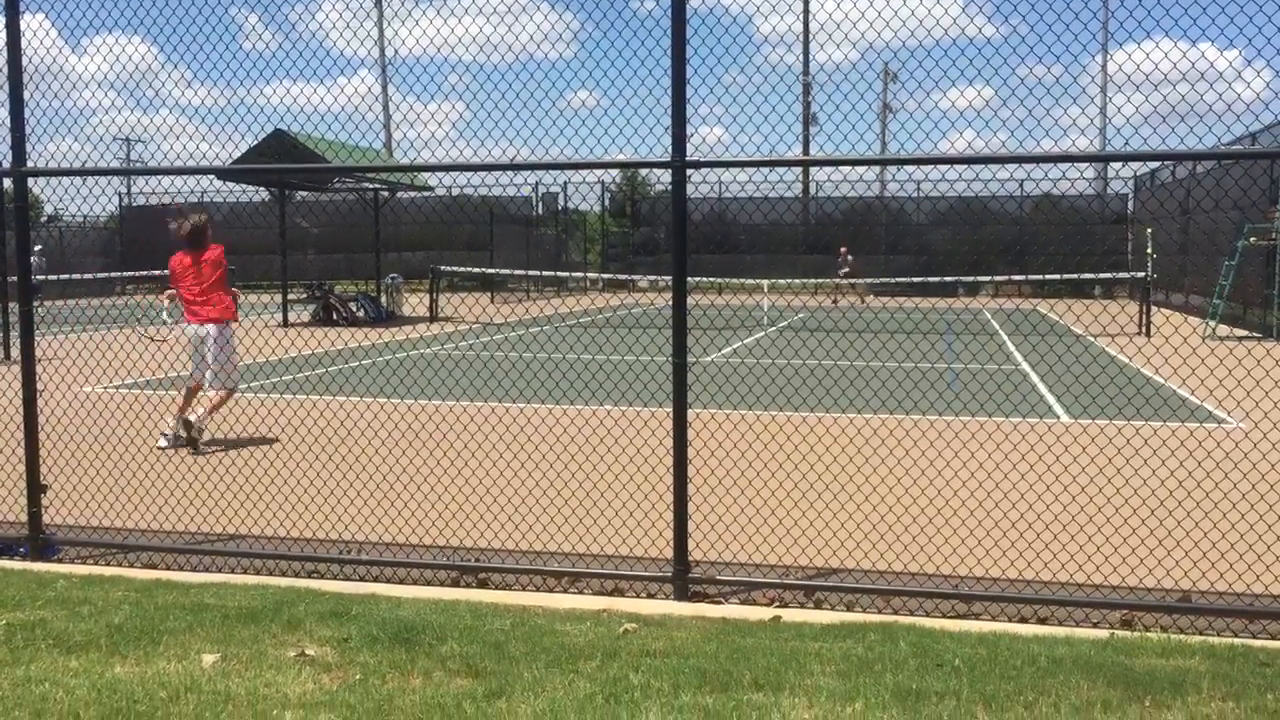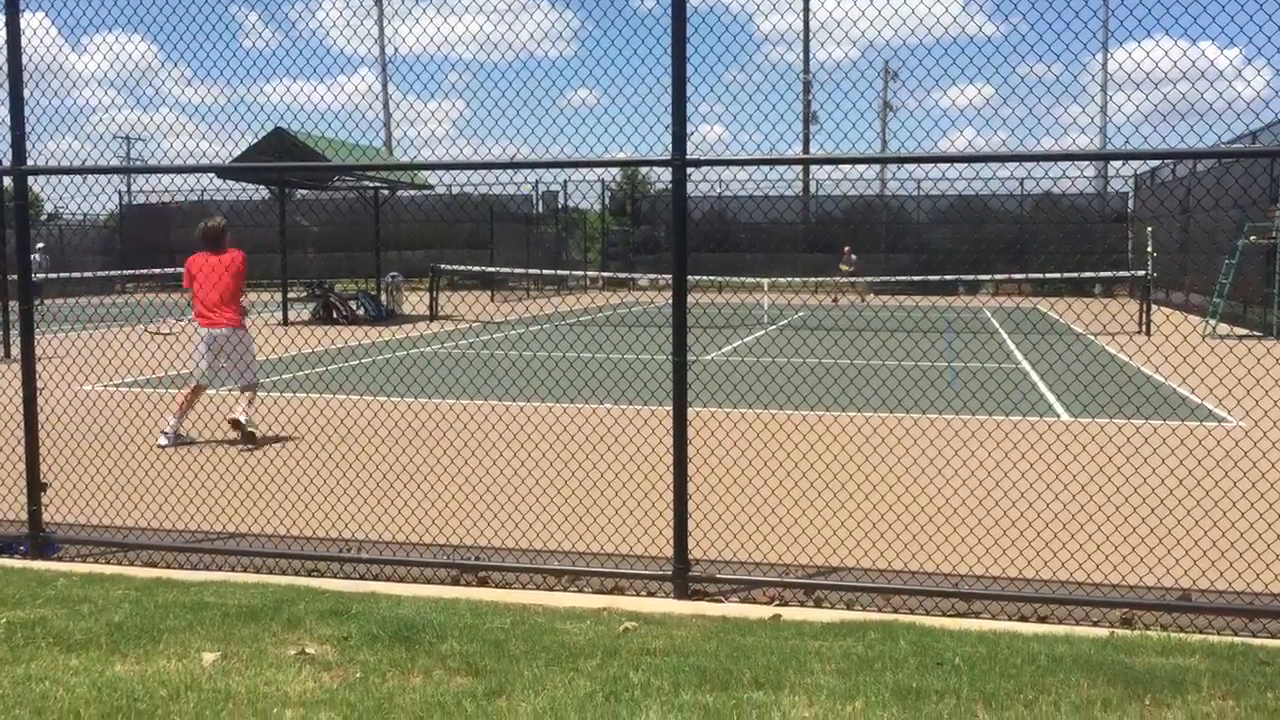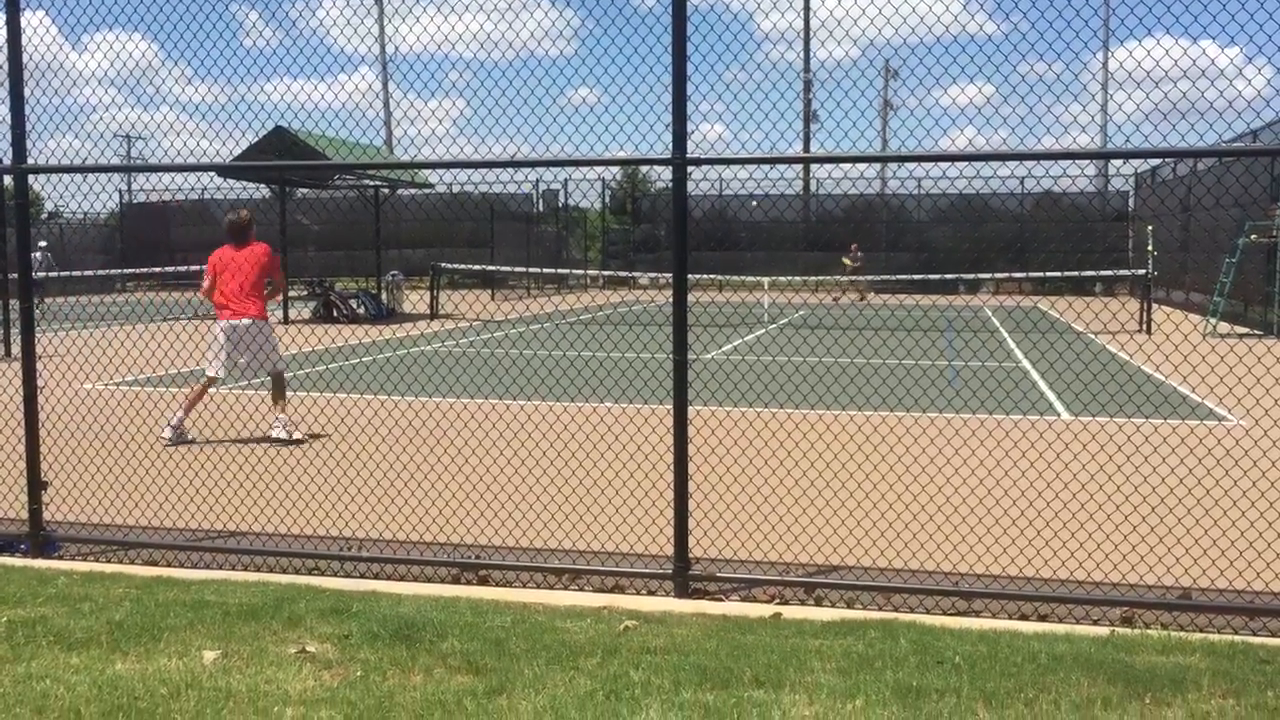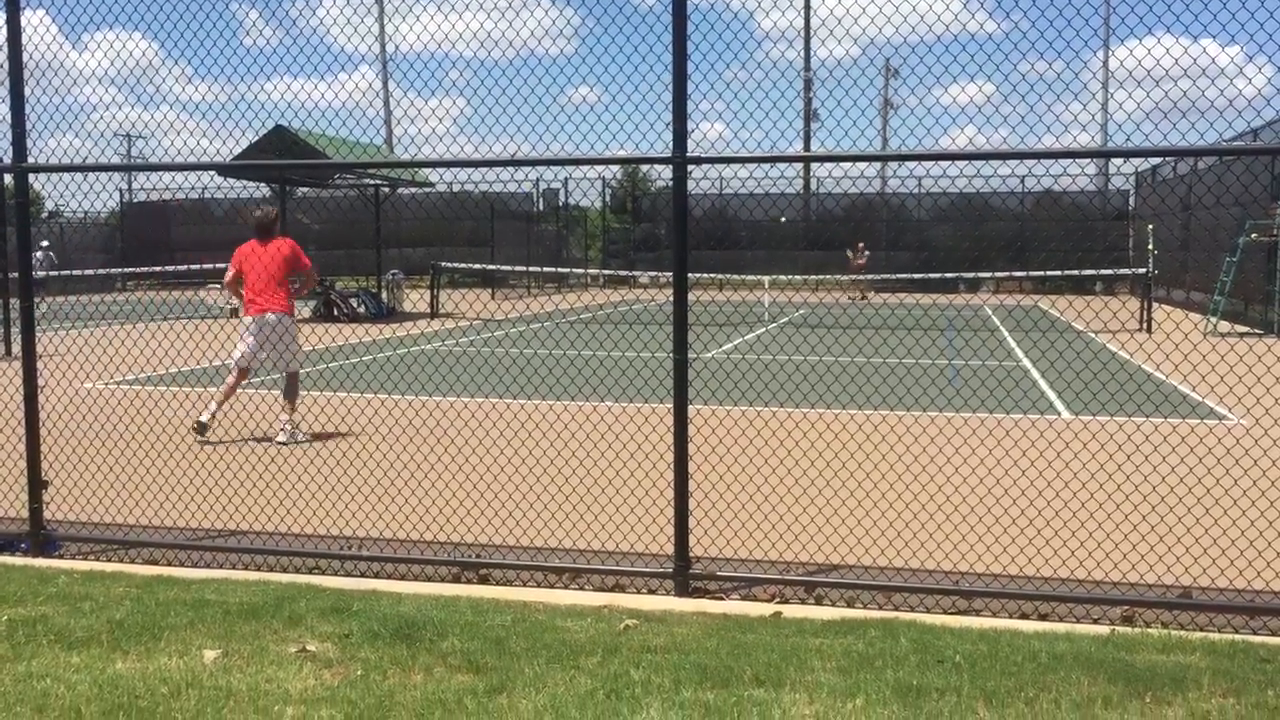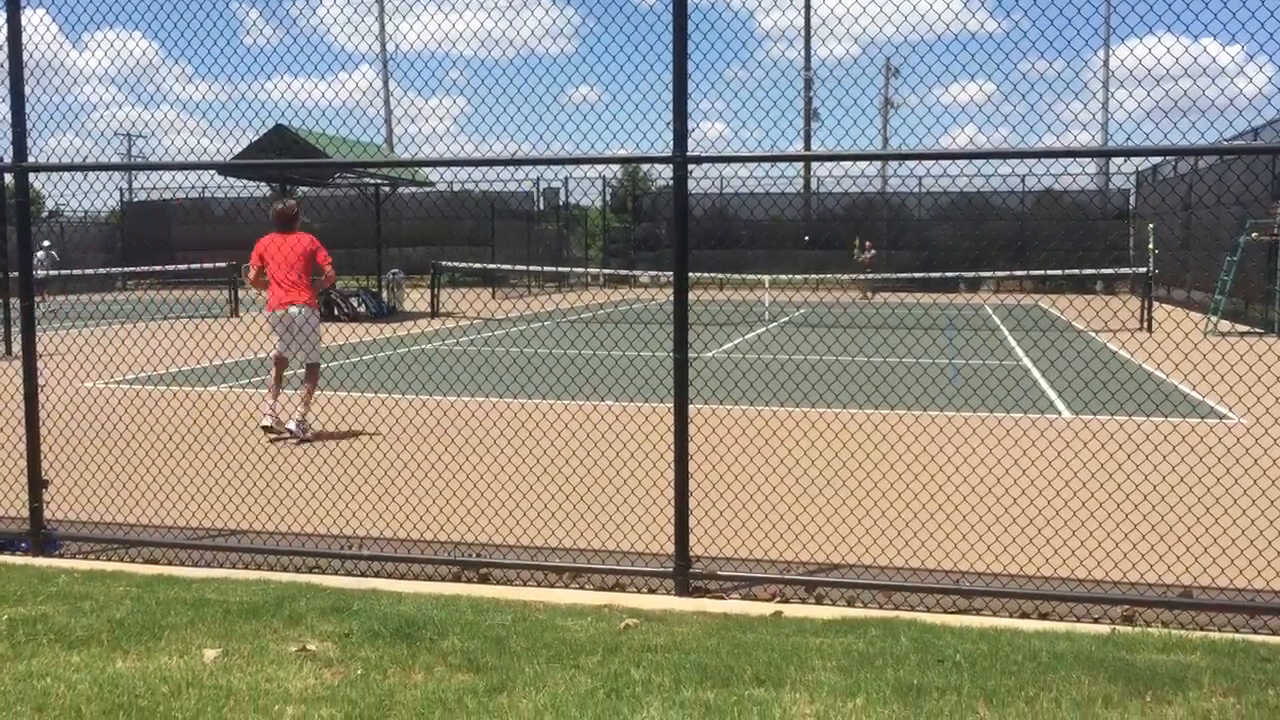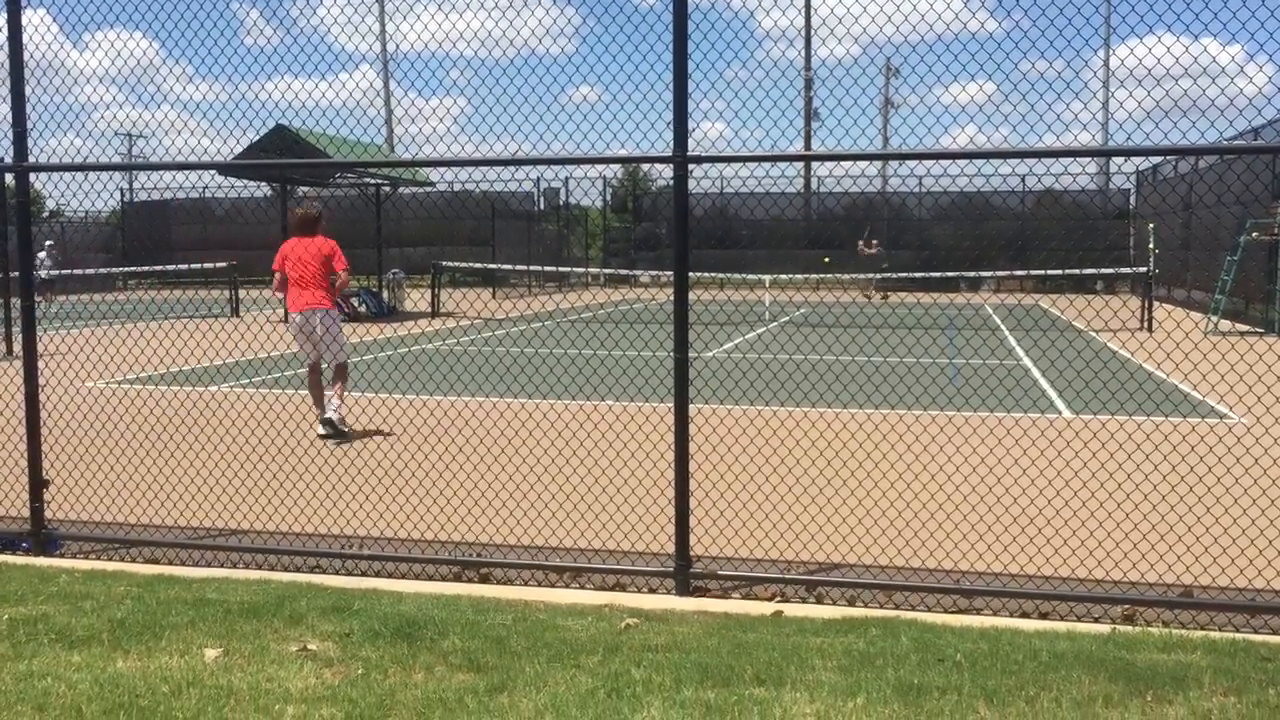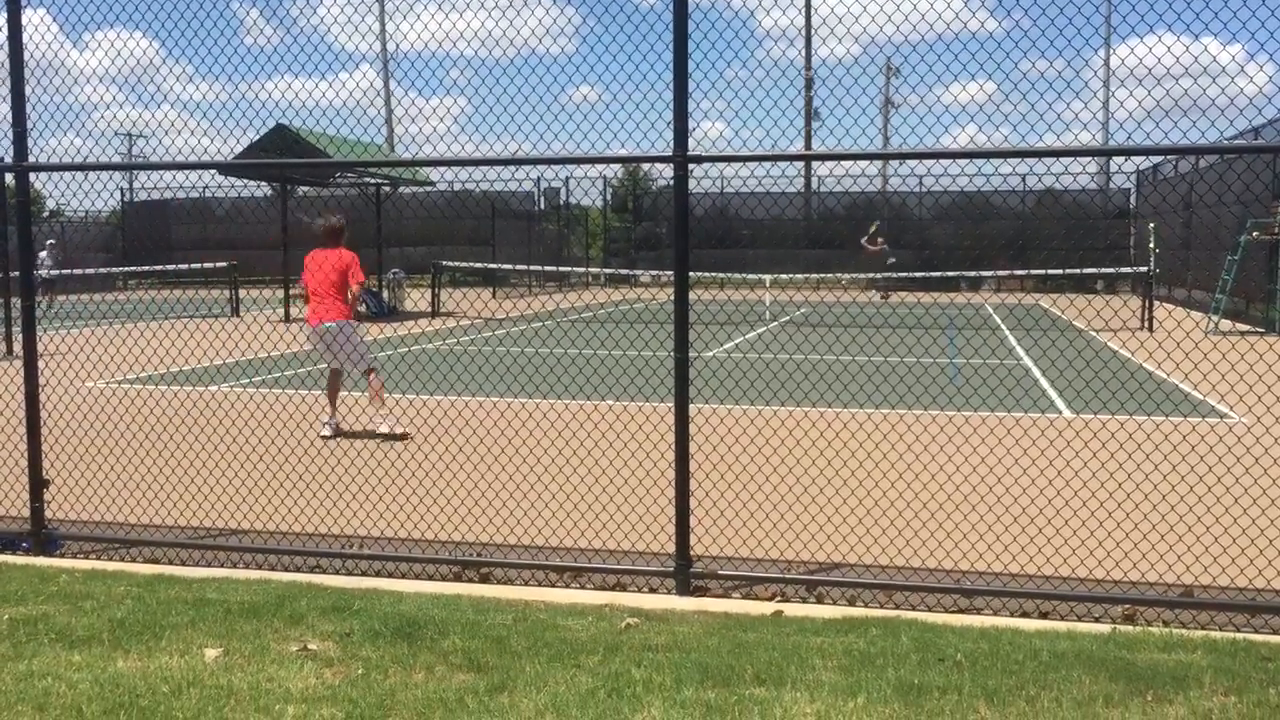
dt=0.1s
person 1, frame 1
left shoulder: (176, 262)
right shoulder: (217, 253)
left elbow: (179, 292)
left hip: (194, 324)
right hip: (217, 325)
left knee: (196, 382)
right knee: (226, 387)
left ankle: (172, 433)
right ankle: (197, 420)
person 1, frame 2
left shoulder: (193, 262)
right shoulder: (238, 257)
left elbow: (192, 296)
left hip: (205, 329)
right hip: (232, 329)
left knee: (198, 384)
right knee: (248, 382)
left ankle: (170, 431)
right ankle: (242, 414)
person 1, frame 3
left shoulder: (217, 256)
right shoulder: (264, 251)
left elbow: (206, 291)
right elbow: (280, 286)
left hip: (225, 322)
right hip: (255, 320)
left knee: (210, 378)
right knee: (277, 372)
left ankle: (175, 426)
right ankle: (280, 425)
person 1, frame 4
left shoulder: (243, 250)
right shoulder: (288, 246)
left elbow: (228, 283)
right elbow: (312, 280)
left hip: (252, 317)
right hip: (280, 316)
left knee: (239, 371)
right knee: (292, 373)
left ankle: (208, 414)
right ankle: (287, 429)
person 1, frame 5
left shoulder: (264, 243)
right shoulder: (309, 240)
left elbow: (253, 279)
right elbow: (330, 274)
left hip: (277, 309)
right hip: (304, 308)
left knee: (280, 362)
right knee: (312, 366)
left ankle: (269, 414)
right ankle: (298, 421)
person 1, frame 6
left shoulder: (286, 247)
right shoulder: (329, 245)
left elbow: (277, 284)
right elbow: (344, 279)
left hip: (296, 313)
right hip: (322, 311)
left knee: (314, 364)
right knee: (340, 363)
left ankle: (324, 419)
right ankle: (334, 410)
person 1, frame 7
left shoulder: (311, 258)
right shoulder: (348, 257)
left elbow: (305, 293)
right elbow: (356, 291)
left hip: (314, 325)
right hip: (339, 322)
left knee: (336, 368)
right knee: (370, 370)
left ankle: (330, 422)
right ankle: (383, 421)
